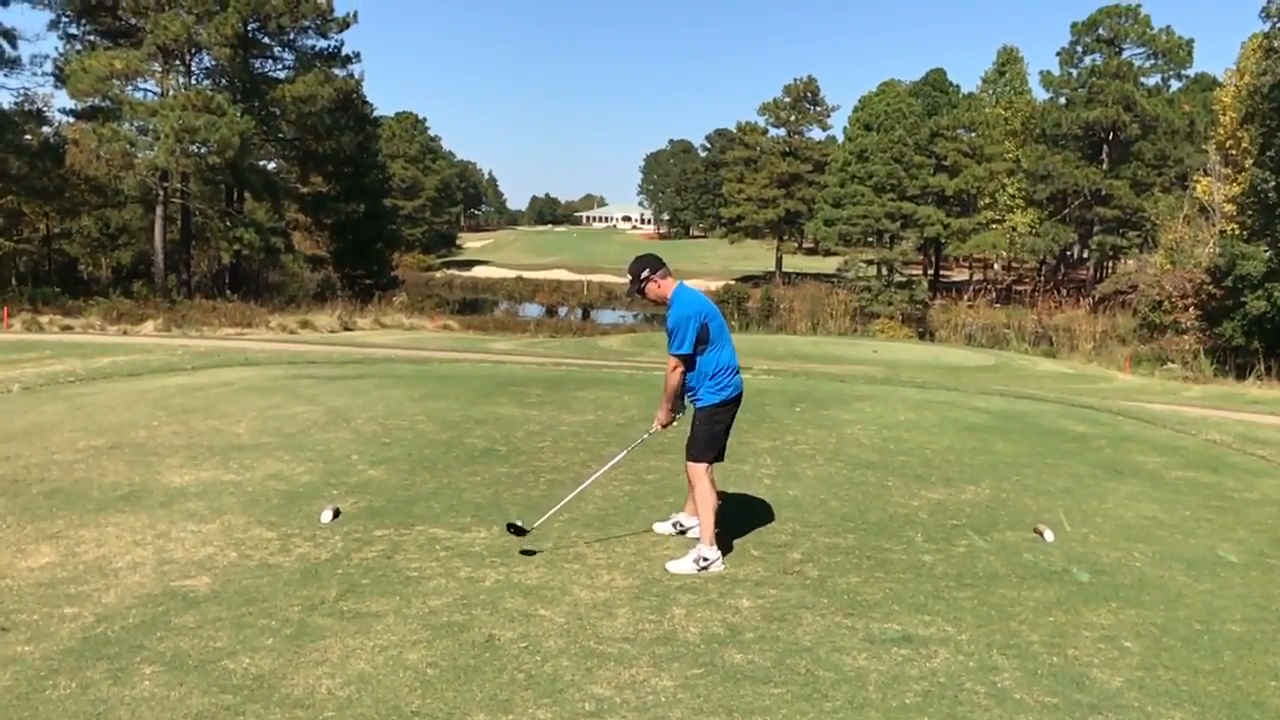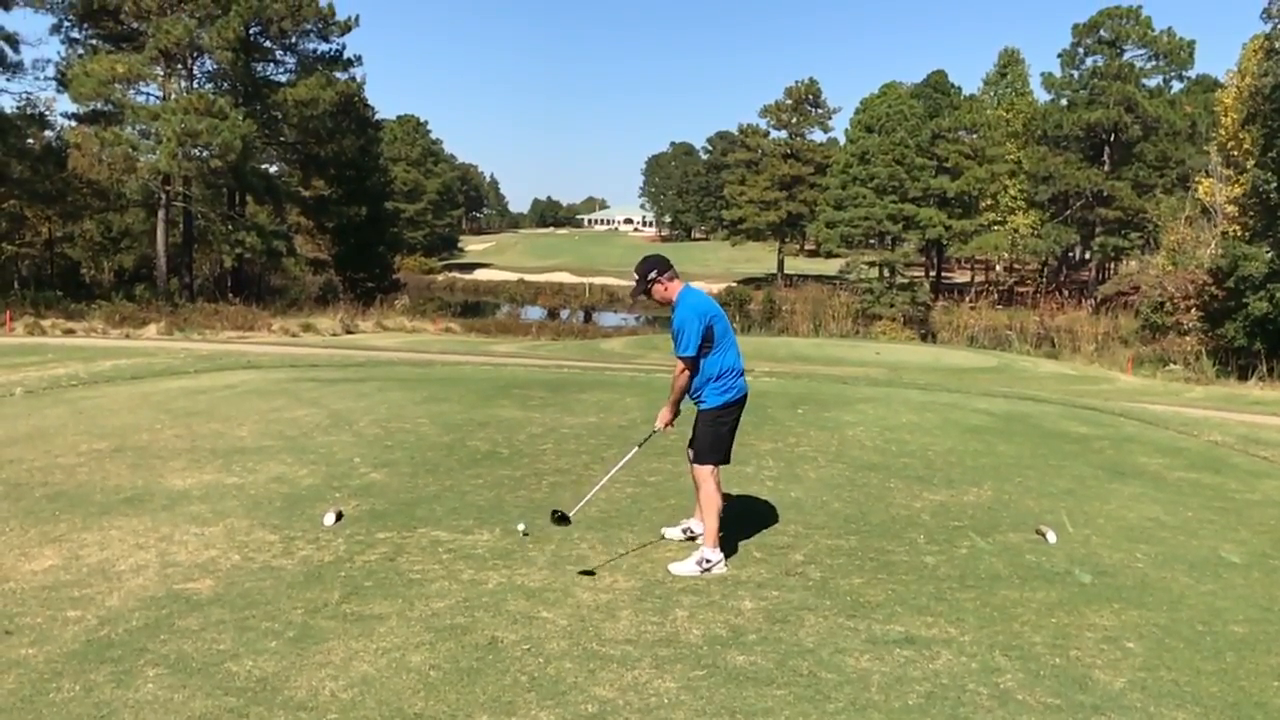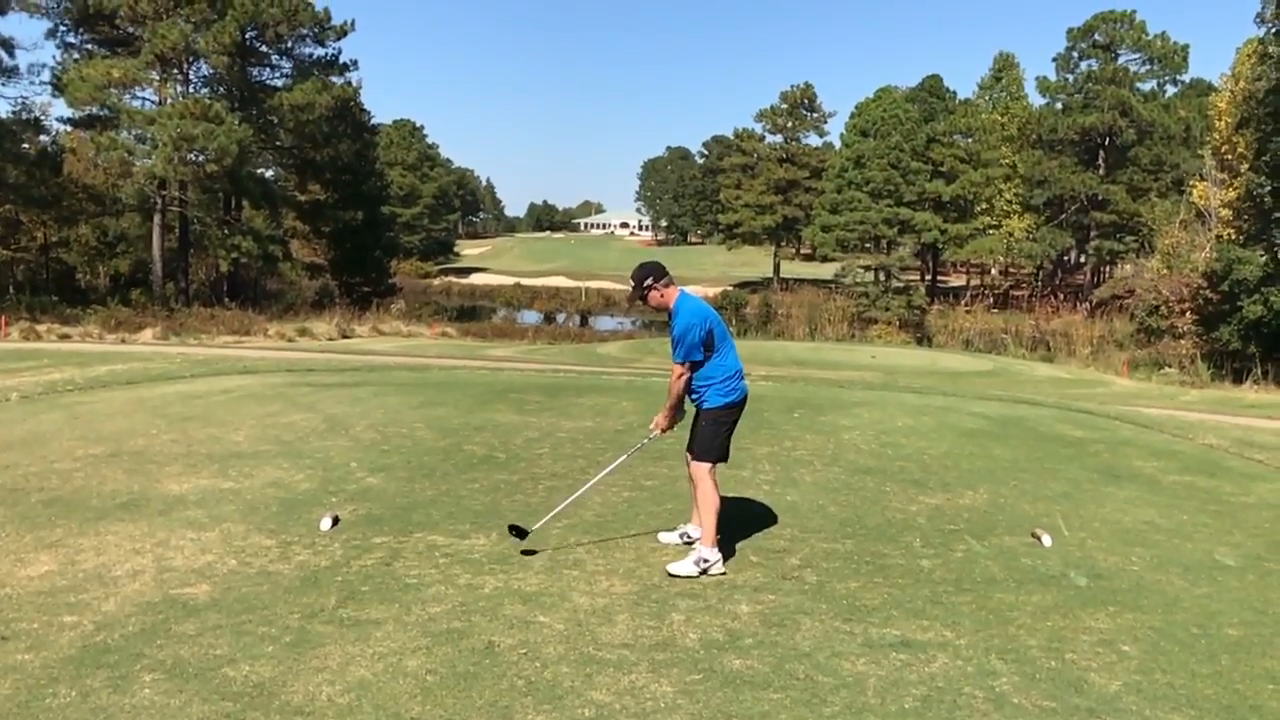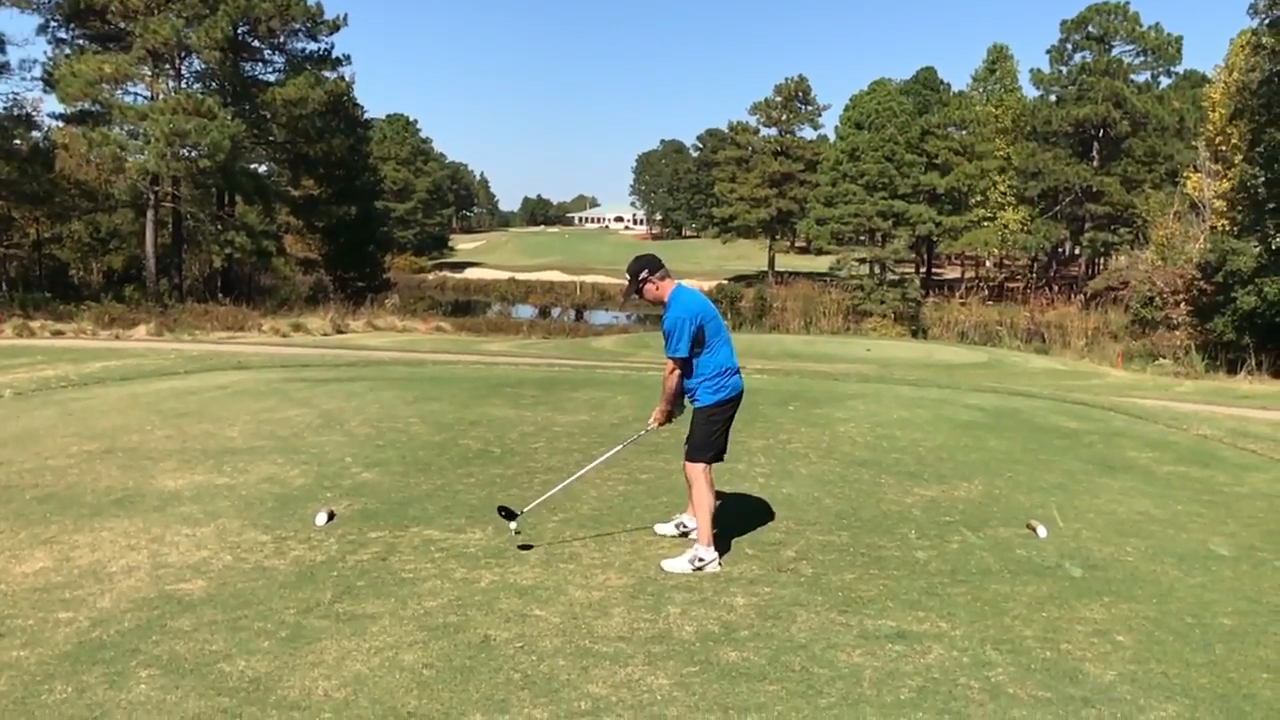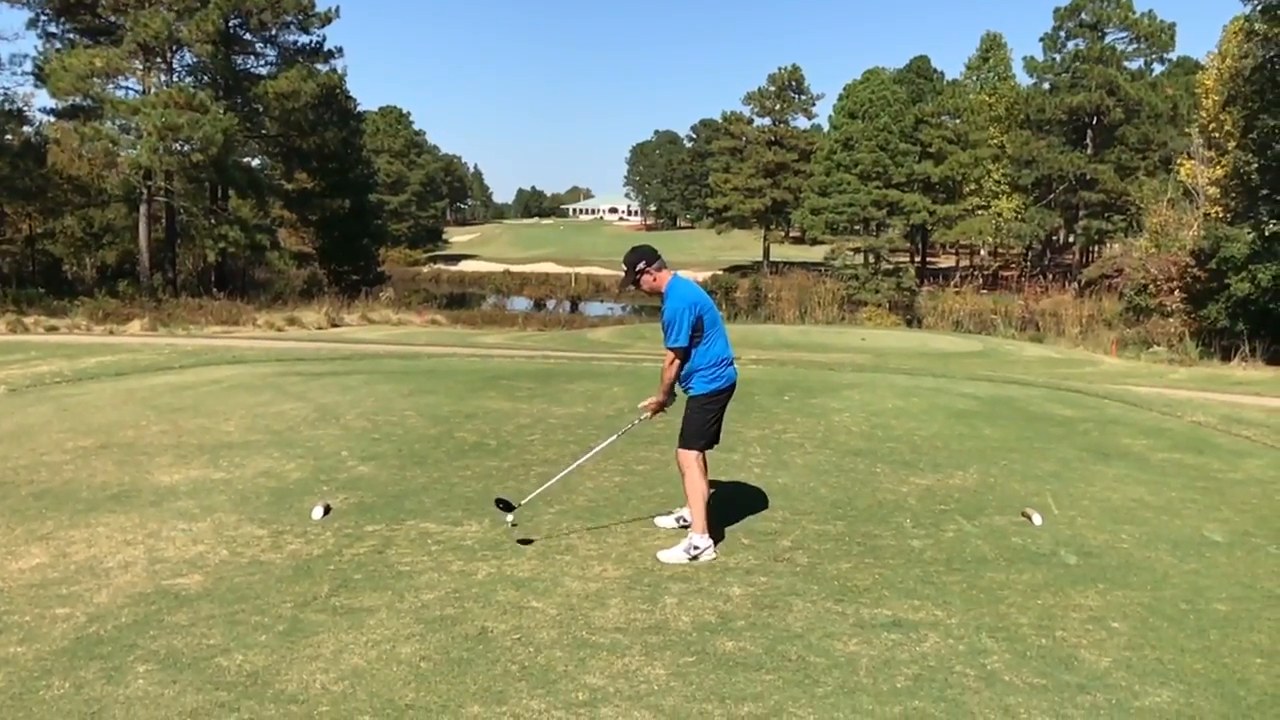
dt=0.3s
person 1, frame 1
left shoulder: (682, 310)
right shoulder: (686, 298)
left elbow: (676, 368)
left wrist: (666, 408)
right wrist: (676, 402)
left hip: (715, 394)
right hip: (715, 390)
left knee: (699, 466)
right knee: (695, 457)
left ankle: (708, 552)
right ankle: (690, 517)
person 1, frame 2
left shoulder: (687, 311)
right shoulder: (691, 300)
left elbow: (684, 369)
left wrist: (670, 407)
right wrist: (675, 404)
left hip: (720, 396)
right hip: (718, 393)
left knee: (705, 469)
right knee: (696, 456)
left ankle: (711, 554)
right ankle: (699, 523)
person 1, frame 3
left shoulder: (688, 317)
right shoulder: (683, 308)
left elbow: (681, 373)
right elbow: (684, 369)
left wrist: (667, 413)
right wrist: (674, 408)
left hip: (722, 396)
right hip: (713, 395)
left knee: (702, 467)
right knee: (694, 460)
left ankle: (708, 553)
right ankle: (696, 528)
person 1, frame 4
left shoulder: (678, 312)
right shoulder: (686, 296)
left elbow: (674, 369)
left wrist: (664, 408)
right wrist: (675, 401)
left hip: (715, 393)
right hip: (719, 388)
left knee: (696, 467)
right knee: (695, 456)
left ankle: (704, 552)
right ankle: (692, 519)
person 1, frame 5
left shoulder: (677, 302)
right shoulder: (681, 288)
left elbow: (674, 359)
left wrist: (661, 397)
right wrist: (667, 392)
left hip: (708, 383)
right hip: (712, 379)
left knee: (688, 455)
right knee: (693, 449)
left ankle: (700, 540)
right ankle: (693, 512)
